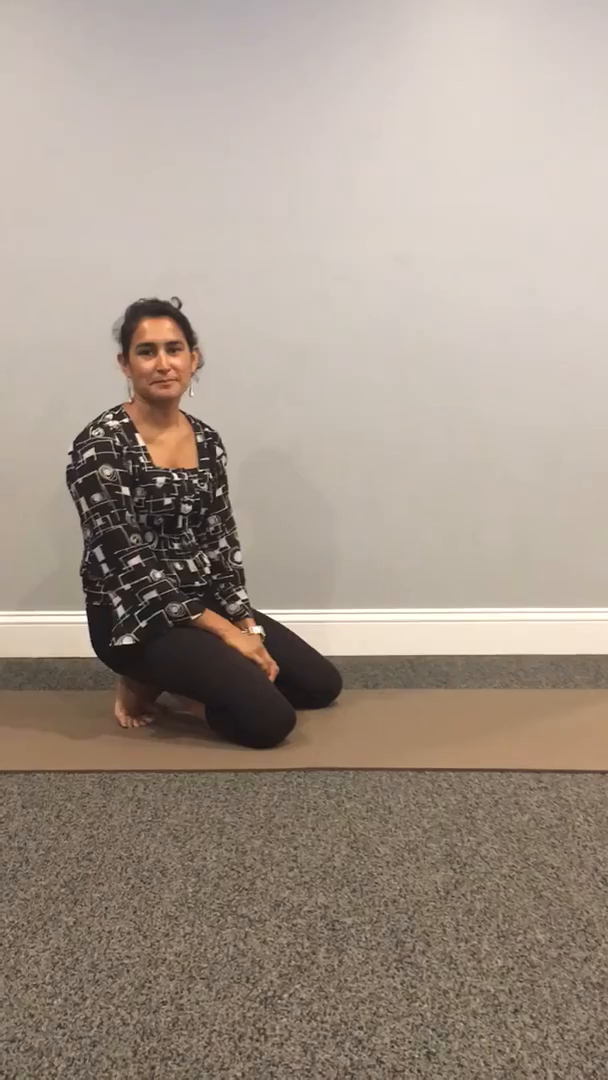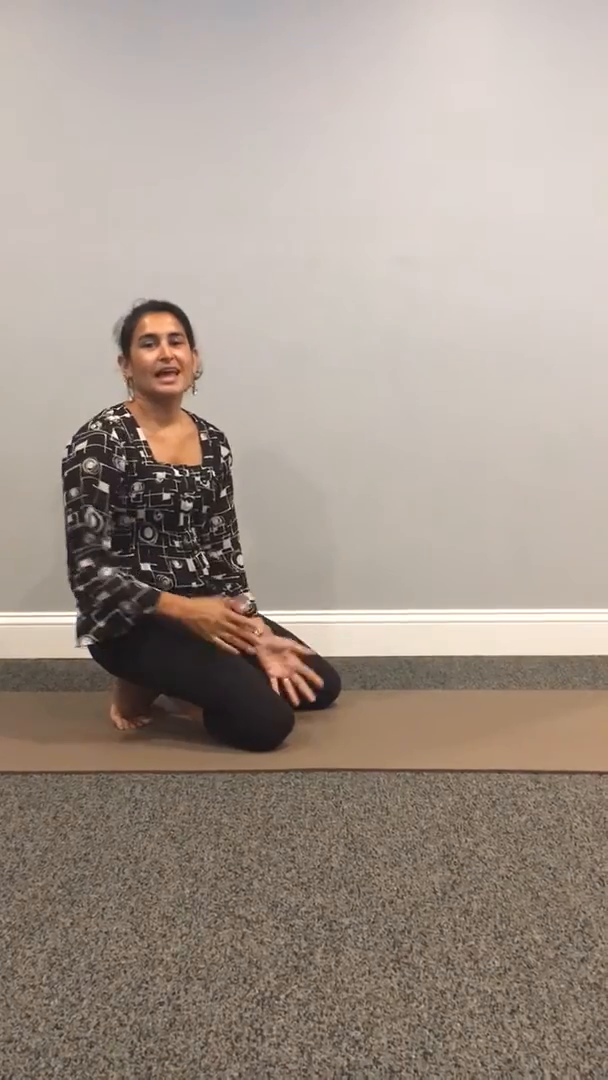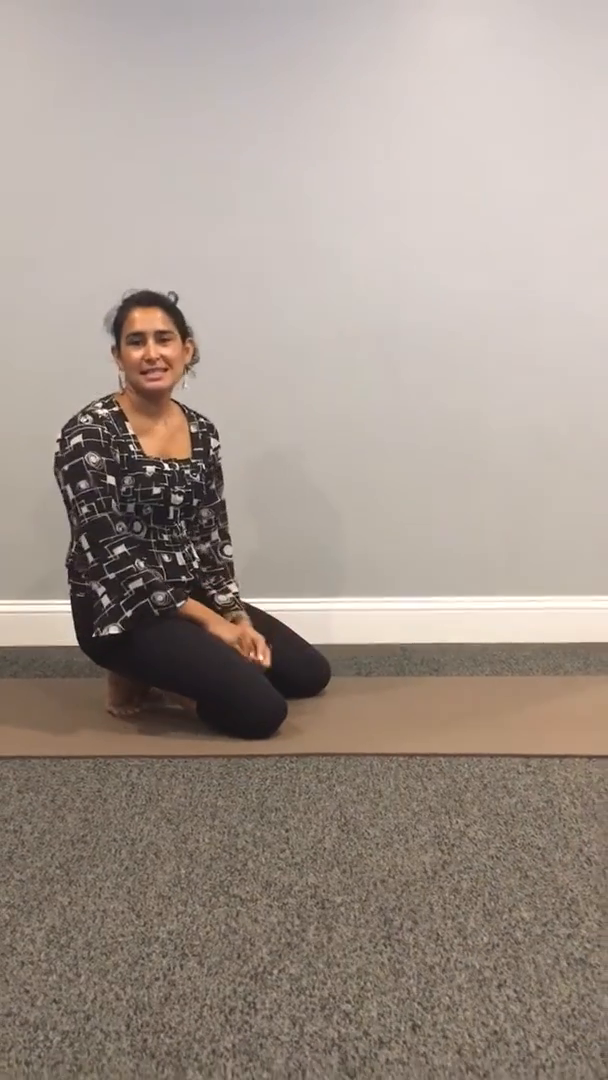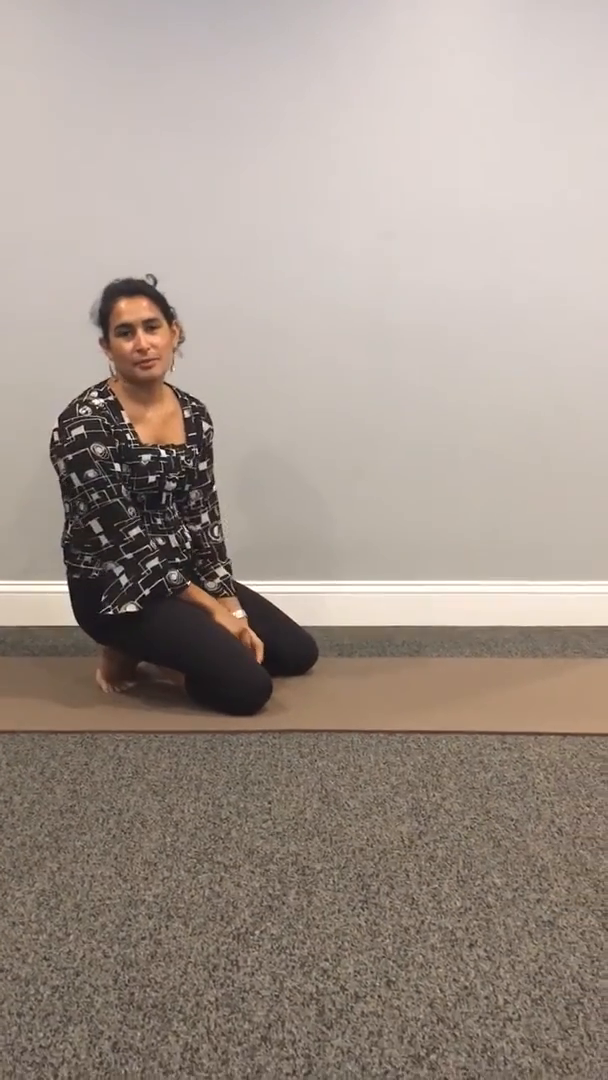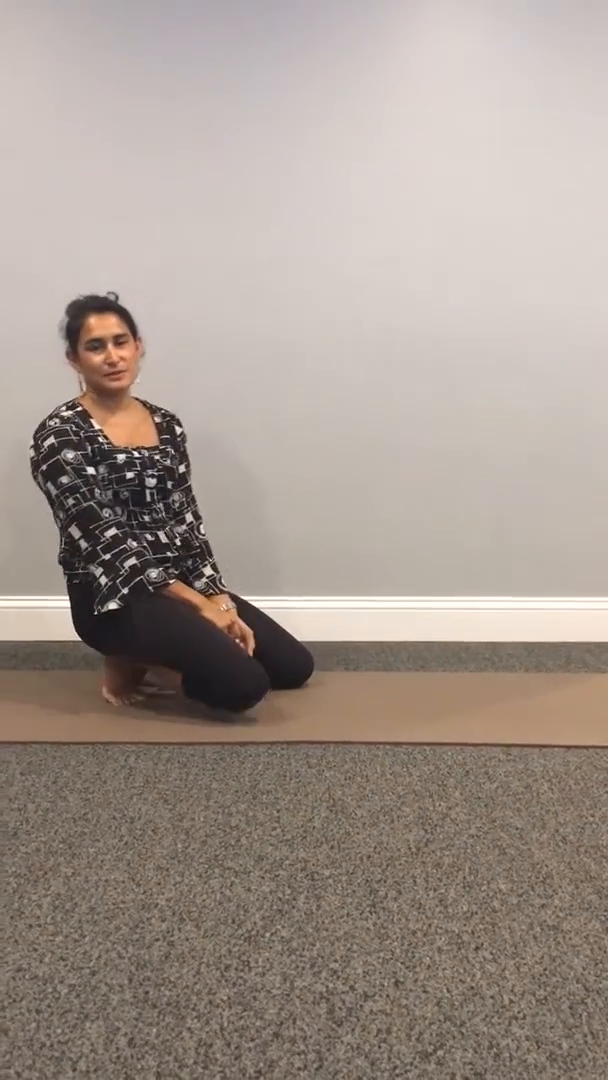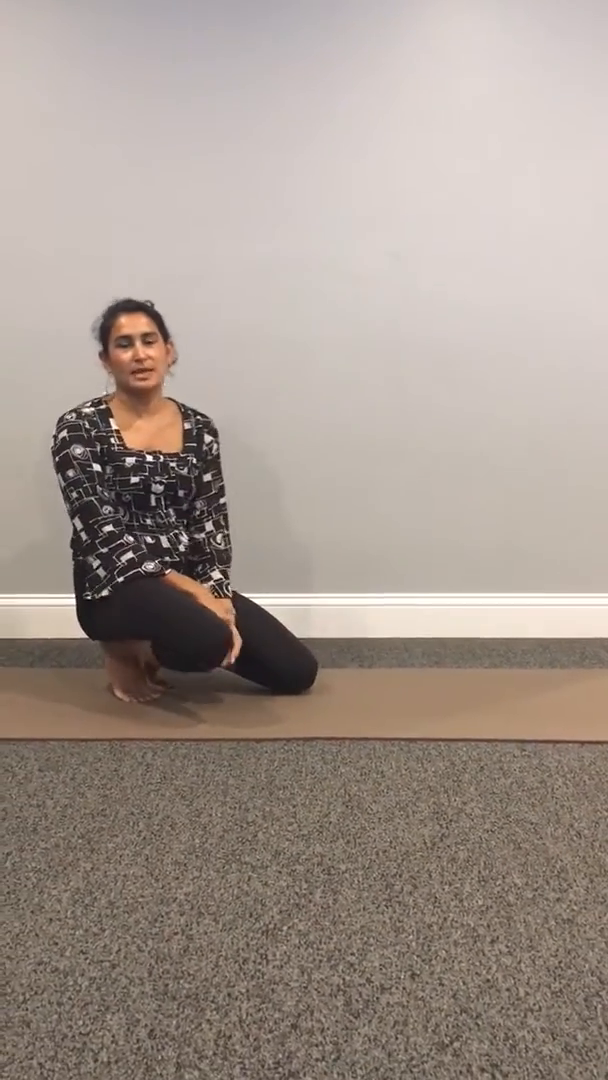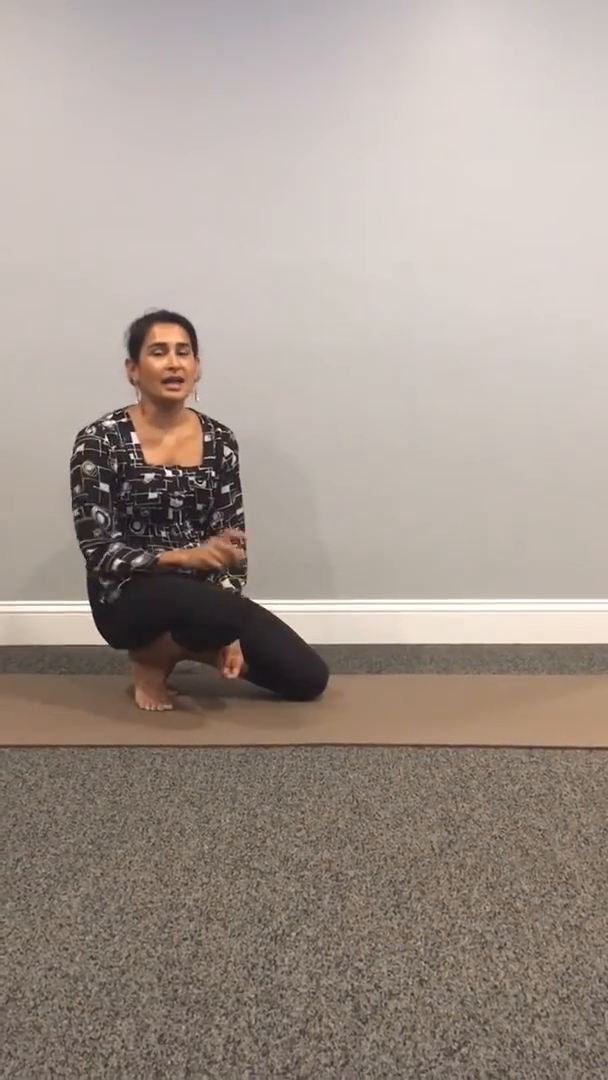
dt=0.7s
person 1, frame 1
left shoulder: (206, 441)
right shoulder: (101, 445)
left elbow: (222, 545)
right elbow: (127, 565)
left wrist: (247, 627)
right wrist: (225, 632)
left hip: (201, 602)
right hip: (135, 617)
left knee: (321, 685)
right knee: (269, 718)
left ankle: (181, 676)
right ankle: (146, 683)
person 1, frame 2
left shoulder: (212, 442)
right shoulder: (100, 441)
left elbow: (223, 548)
right elbow: (88, 564)
left wrist: (258, 632)
right wrist: (181, 610)
left hip: (200, 605)
right hip: (134, 621)
left knee: (319, 687)
right knee: (268, 721)
left ankle: (170, 681)
right ankle: (144, 685)
person 1, frame 3
left shoulder: (201, 432)
right shoulder: (89, 434)
left elbow: (211, 538)
right elbow: (110, 556)
left wrist: (236, 618)
right wrist: (208, 620)
left hip: (189, 595)
right hip: (123, 611)
left knee: (310, 674)
right knee: (262, 710)
left ankle: (170, 672)
right ankle: (138, 676)
person 1, frame 4
left shoulder: (193, 414)
right shoulder: (85, 424)
left elbow: (203, 519)
right elbow: (123, 539)
left wrist: (232, 608)
right wrist: (212, 610)
left hip: (180, 574)
right hip: (114, 588)
left knee: (298, 652)
right knee: (248, 687)
left ankle: (152, 645)
right ankle: (128, 651)
person 1, frame 5
left shoulder: (166, 424)
right shoulder: (59, 435)
left elbow: (187, 523)
right elbow: (104, 541)
left wrist: (221, 601)
right wrist: (199, 606)
left hip: (179, 582)
right hip: (113, 598)
left knee: (295, 666)
right knee: (244, 684)
left ankle: (149, 652)
right ankle: (130, 659)
person 1, frame 6
left shoulder: (199, 429)
right shoulder: (79, 429)
left elbow: (212, 525)
right elbow: (104, 534)
left wrist: (219, 602)
right wrist: (194, 593)
left hip: (190, 583)
right hip: (114, 588)
left knee: (297, 672)
right knee: (205, 639)
left ankle: (154, 645)
right ankle: (125, 650)
person 1, frame 7
left shoulder: (219, 440)
right shoulder: (100, 441)
left elbow: (230, 537)
right elbow: (100, 550)
left wrist: (230, 629)
right wrist: (187, 556)
left hip: (203, 590)
right hip: (129, 596)
left knee: (309, 679)
right knee: (218, 608)
left ankle: (181, 643)
right ankle: (151, 657)
